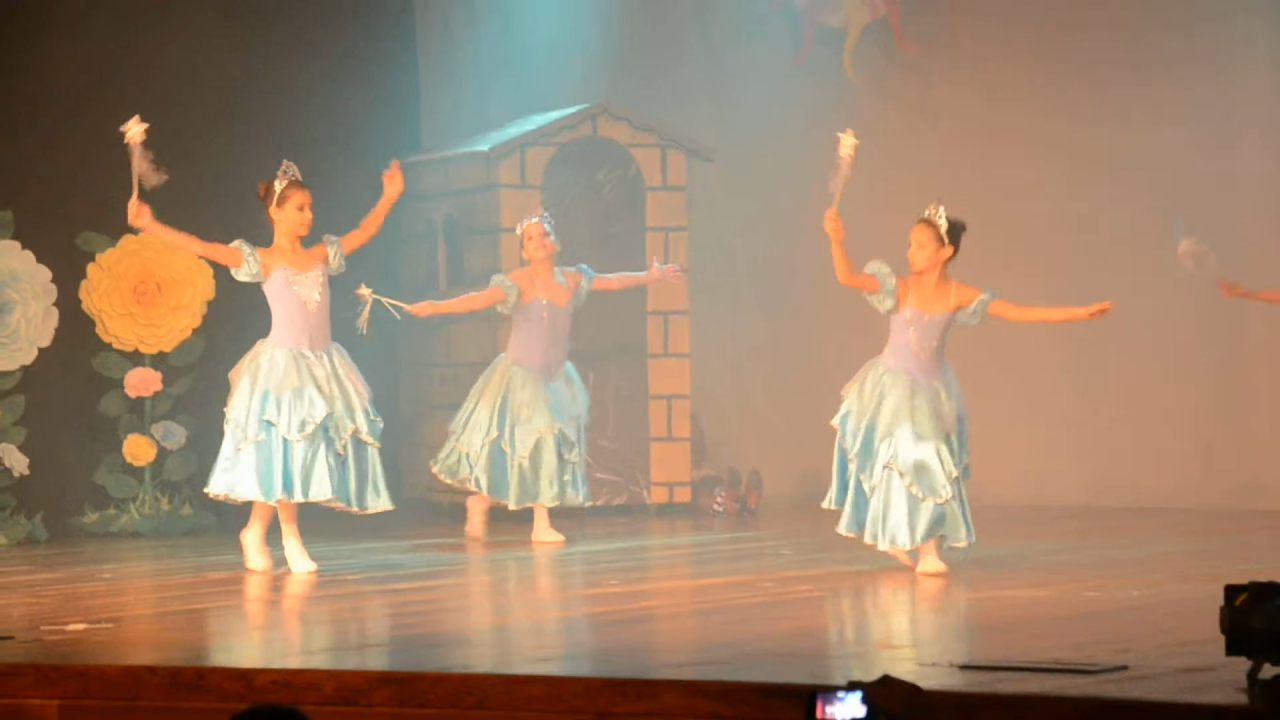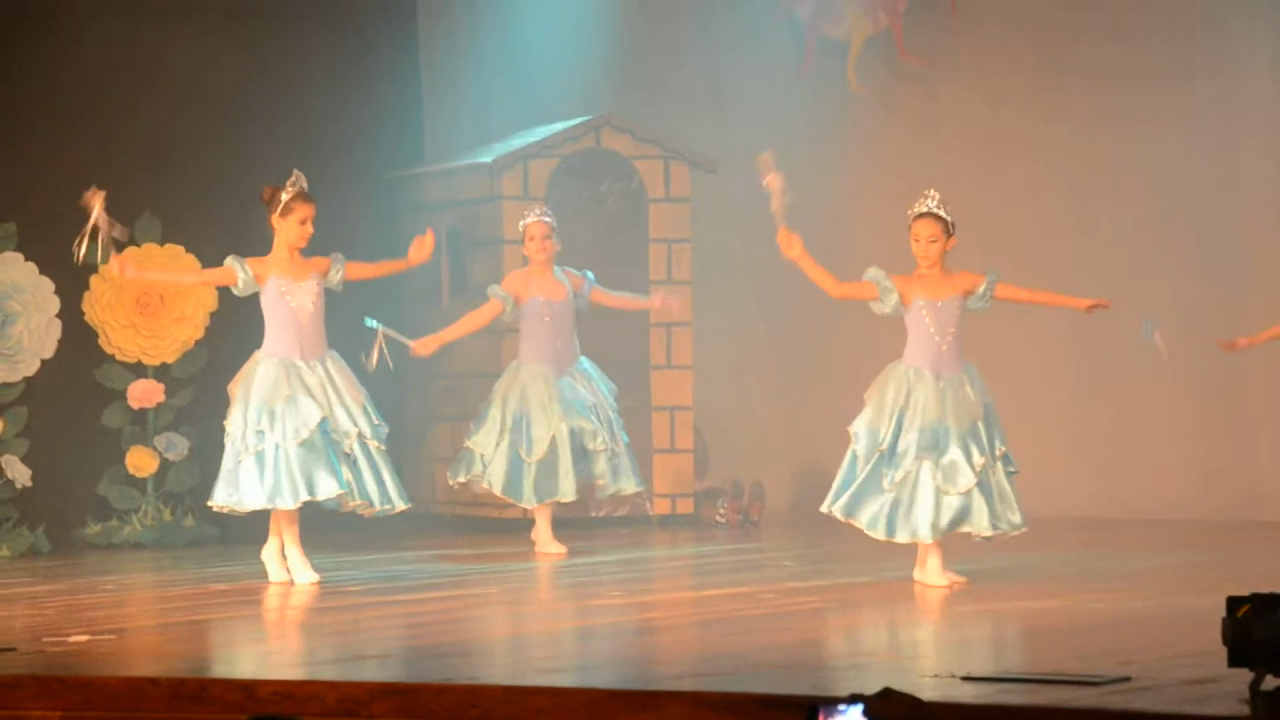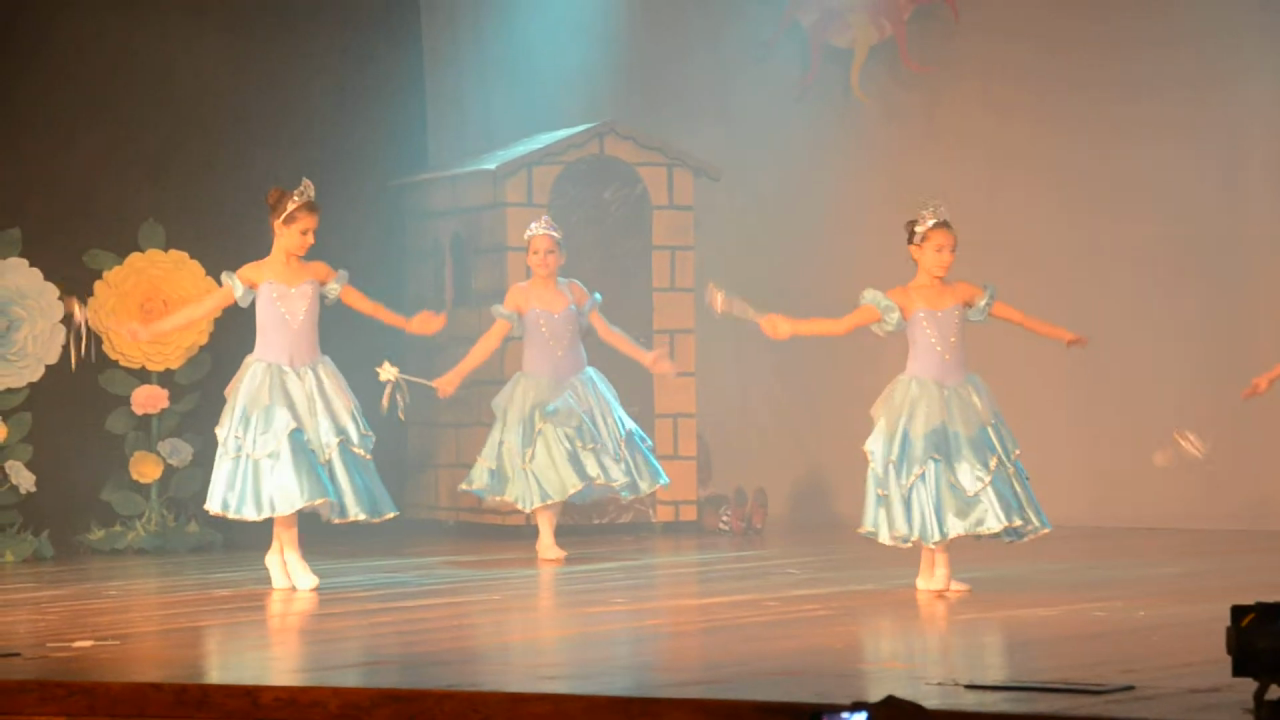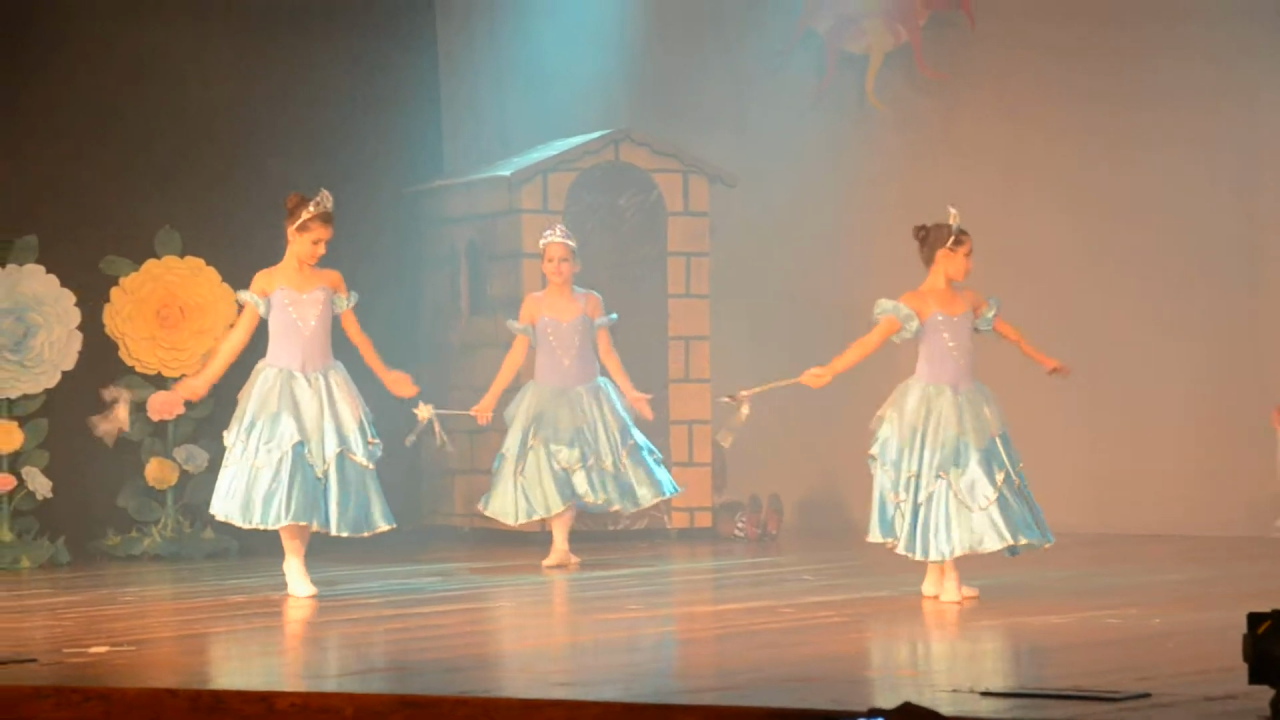
dt=0.3s
person 1, frame 1
left shoulder: (321, 254)
right shoulder: (262, 260)
left elbow: (363, 233)
right elbow: (203, 248)
left wrist: (388, 197)
right wrist: (152, 226)
left hip: (324, 365)
right hip: (283, 364)
left knee: (313, 450)
right knee: (284, 451)
left ankle: (256, 529)
right ankle: (291, 538)
person 1, frame 2
left shoulder: (319, 266)
right shoulder: (258, 268)
left elbow: (367, 271)
right elbow: (200, 277)
left wrist: (407, 262)
right wrist: (142, 274)
left hip: (319, 373)
right hip: (277, 373)
left knee: (309, 456)
right knee: (287, 457)
left ankle: (274, 546)
right ankle: (291, 548)
person 1, frame 3
left shoulder: (318, 272)
right shoulder: (255, 273)
left elbow: (362, 303)
right elbow: (207, 306)
left wrist: (407, 324)
right wrist: (154, 330)
left hip: (312, 378)
right hip: (268, 378)
left knee: (307, 465)
right knee: (279, 463)
left ankle: (277, 552)
right ankle: (291, 553)
person 1, frame 4
left shoulder: (331, 280)
right shoulder: (267, 280)
left elbow: (355, 332)
right elbow: (240, 334)
left wrist: (385, 373)
right wrist: (203, 379)
left hip: (324, 385)
right hip: (279, 384)
left knee: (320, 473)
right knee: (285, 472)
left ankle: (295, 557)
right ankle: (295, 560)
person 2, frame 1
left shoulder: (958, 295)
right shoulder: (899, 286)
left elbow: (1020, 314)
right elbow: (846, 277)
left wrist: (1079, 312)
right wrist: (837, 241)
left hip: (931, 391)
right hip: (889, 388)
left knee: (929, 462)
right knee: (895, 462)
left ankle: (925, 546)
right ankle: (897, 536)
person 2, frame 2
left shoulder: (964, 282)
right shoulder: (902, 286)
left elbow: (1025, 295)
right elbow: (840, 290)
left wrist: (1077, 303)
right wrist: (801, 257)
left hip: (957, 387)
right hip: (915, 386)
left knee: (950, 468)
right knee: (922, 466)
left ankle: (928, 561)
right ankle: (929, 561)
person 2, frame 3
left shoulder: (962, 292)
right shoulder: (901, 298)
left elbow: (1013, 315)
right elbow: (843, 325)
left wrist: (1059, 334)
right wrist: (792, 327)
left hip: (961, 397)
right hip: (920, 397)
left knee: (959, 477)
right knee: (931, 474)
left ankle: (930, 571)
right ankle: (938, 562)
person 2, frame 4
left shoulder: (969, 299)
right shoulder: (914, 302)
left elbow: (1007, 330)
right elbow: (872, 340)
left wrist: (1043, 359)
right wrist: (830, 370)
left hip: (968, 404)
right hip: (930, 404)
left knee: (962, 484)
right knee: (938, 485)
left ankle: (937, 575)
right ankle: (946, 576)
person 3, frame 1
left shoulder: (570, 278)
right shoulder: (519, 280)
left elbow: (612, 282)
right elbow: (481, 298)
left wrist: (649, 276)
right wrist: (437, 306)
left hip: (555, 378)
right hip: (519, 376)
left knee: (551, 444)
right knee: (527, 443)
person 3, frame 2
left shoulder: (570, 277)
right shoulder: (518, 280)
left elbow: (608, 298)
right elbow: (483, 316)
left wrist: (649, 303)
right wrist: (436, 340)
left hip: (573, 375)
right hip: (535, 376)
left knee: (565, 446)
right knee: (540, 449)
left ankle: (542, 527)
right ankle: (544, 533)
person 3, frame 3
left shoulder: (575, 290)
right shoulder: (519, 293)
left elbow: (605, 329)
right elbow: (492, 339)
left wrist: (644, 357)
right wrist: (457, 374)
left hip: (577, 386)
right hip: (537, 388)
left knee: (567, 463)
right knee: (543, 458)
left ankle: (547, 535)
right ankle: (546, 540)
person 3, frame 4
left shoulder: (591, 301)
right shoulder: (533, 303)
left elbow: (607, 351)
right elbow: (516, 355)
left wrist: (629, 391)
right wrist: (491, 396)
left hip: (588, 395)
right hip: (547, 397)
left knee: (578, 470)
right knee: (551, 468)
left ankle: (561, 543)
right ankle: (560, 545)
